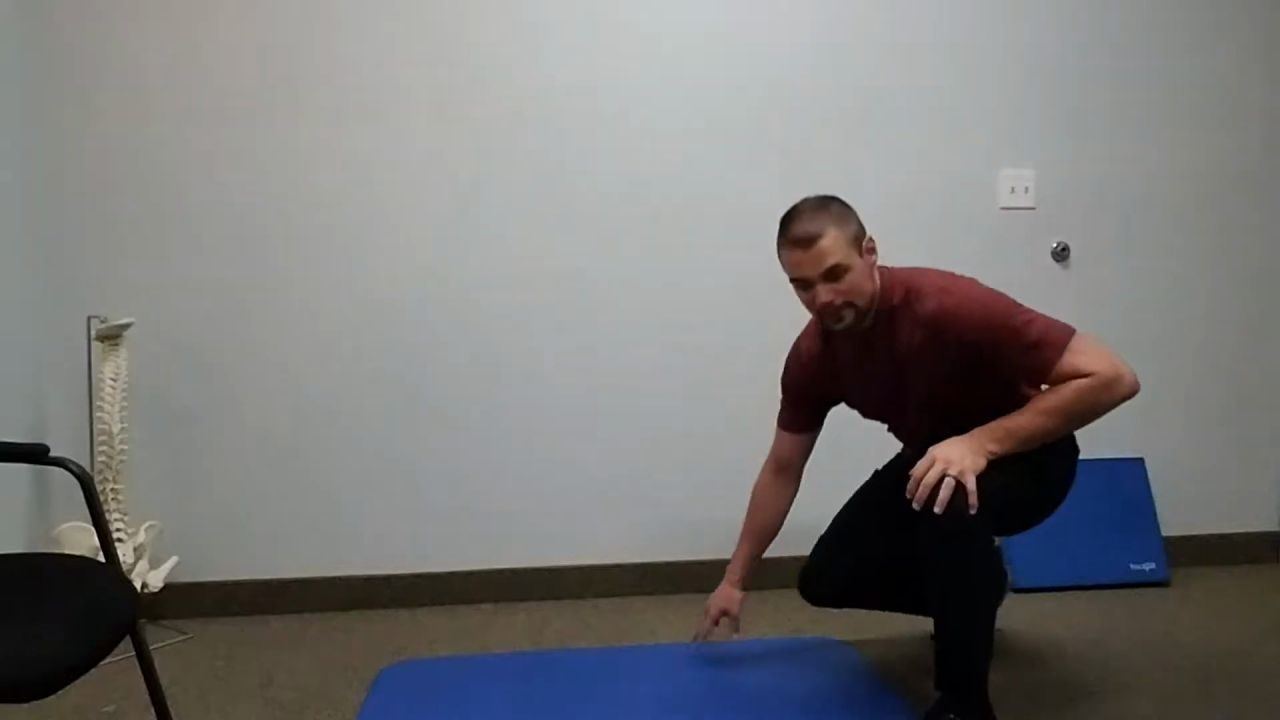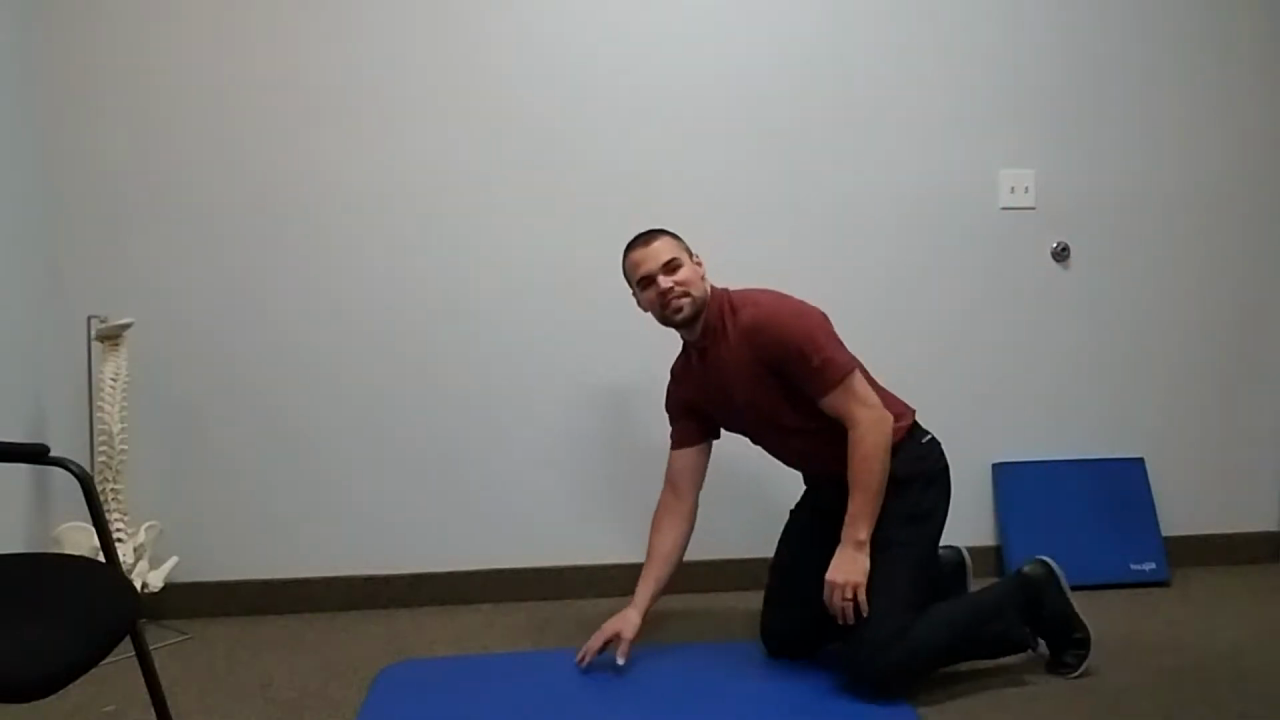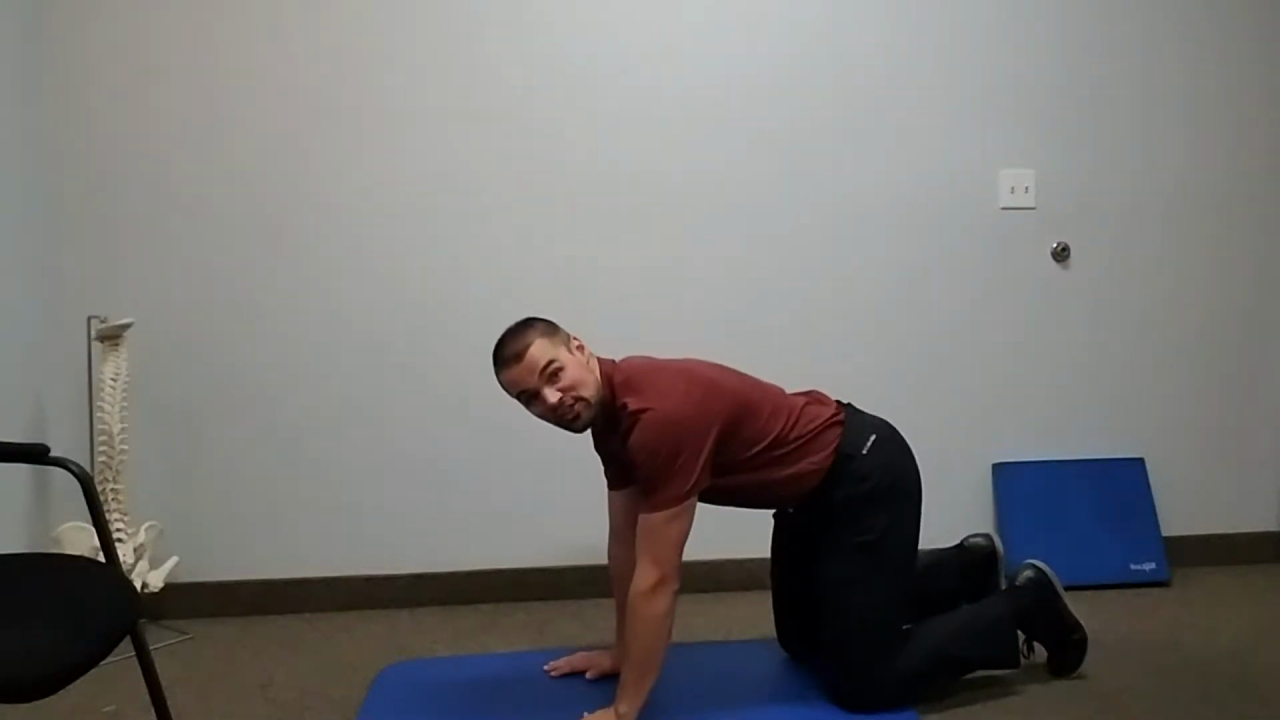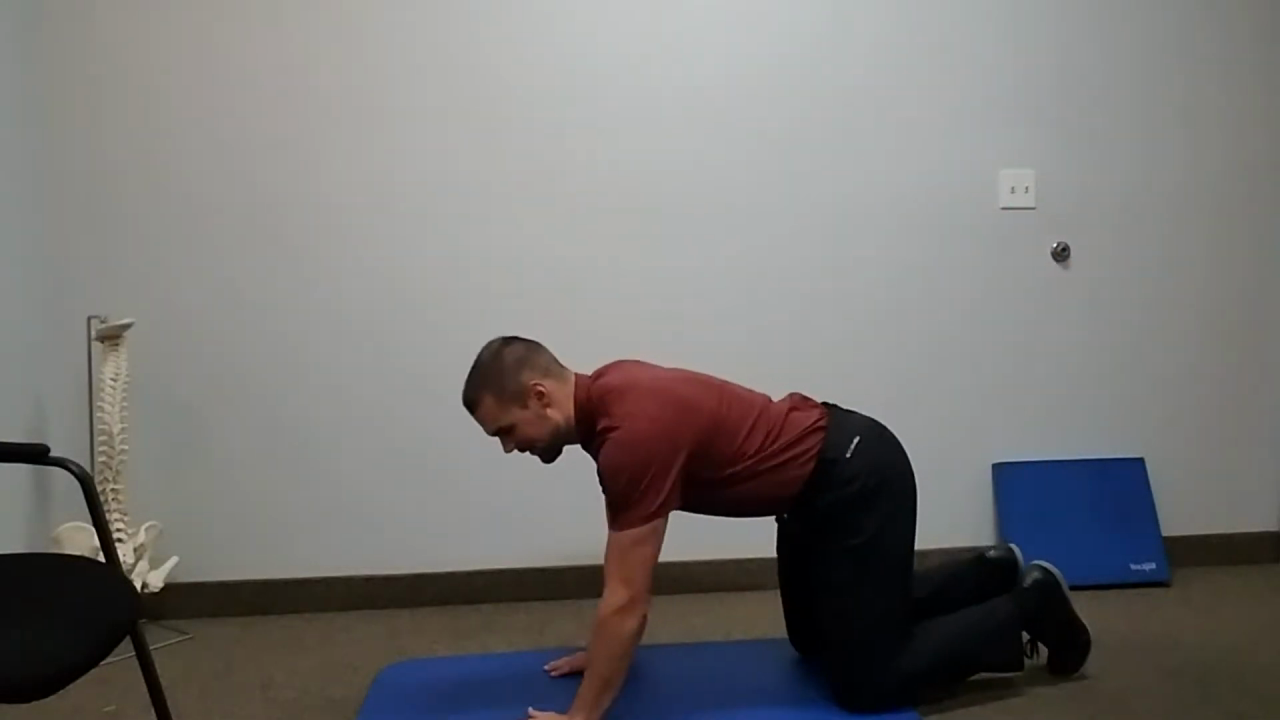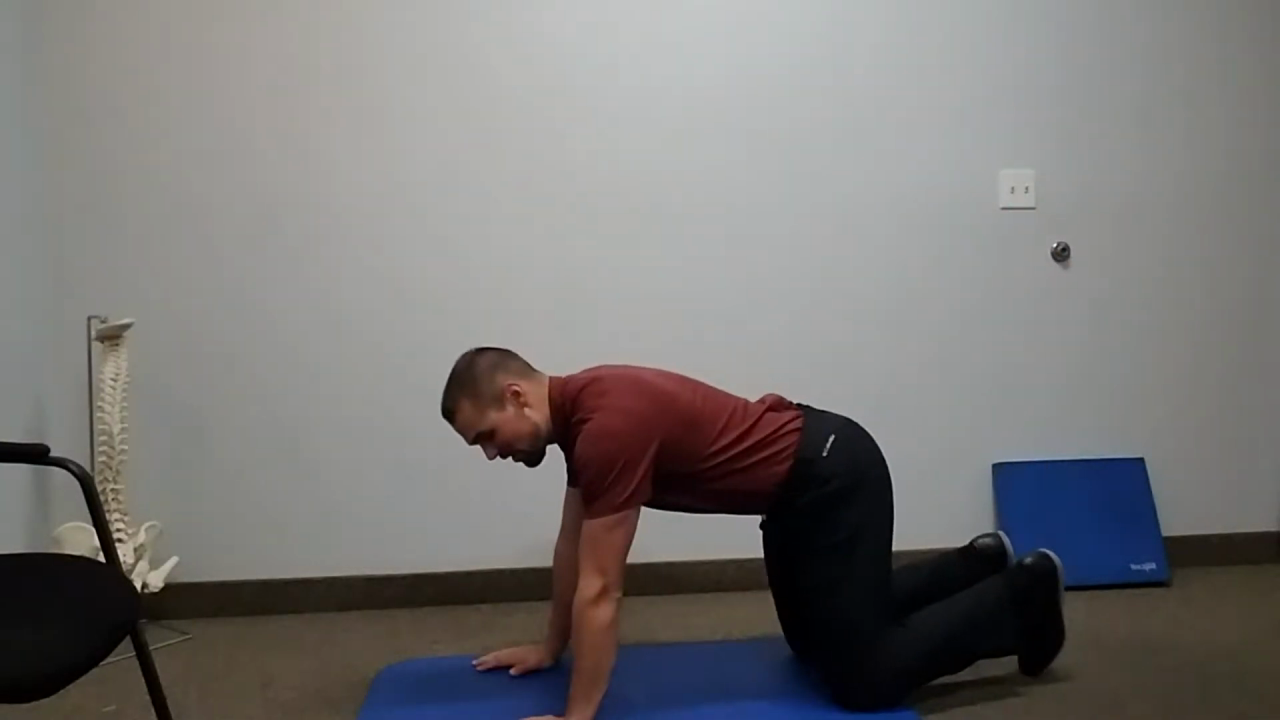
dt=1s
person 1, frame 1
left shoulder: (953, 309)
right shoulder: (812, 356)
left elbow: (1111, 377)
right elbow: (783, 470)
left wrist: (980, 442)
right wrist: (734, 579)
left hip: (1025, 451)
right hip: (931, 451)
left knee: (942, 509)
right knee: (827, 579)
right ankle: (972, 589)
person 1, frame 2
left shoulder: (770, 320)
right shoulder: (685, 382)
left elbow: (869, 418)
right elbow: (678, 498)
left wrist: (856, 545)
right wrist: (636, 608)
left hip: (899, 473)
right hip: (830, 485)
left knee: (875, 665)
right knee: (784, 638)
left ankle: (1029, 597)
right ankle: (932, 577)
person 1, frame 3
left shoulder: (660, 417)
right shoulder: (610, 410)
left elbow: (656, 581)
right elbow: (624, 544)
right wrist: (620, 651)
left hip: (864, 476)
right hip: (813, 484)
right knee: (803, 641)
left ankle: (1023, 606)
right ankle: (968, 569)
person 1, frame 4
left shoulder: (634, 432)
right shoulder: (605, 395)
left elbow: (626, 599)
right elbow: (626, 545)
right wrist: (611, 651)
left hip: (858, 479)
right hip: (818, 476)
right knee: (814, 641)
left ankle: (1028, 607)
right ankle: (988, 577)
person 1, frame 5
left shoulder: (607, 428)
right shoulder: (581, 408)
left elbow: (598, 590)
right elbow: (571, 547)
right wrist: (549, 647)
left hip: (834, 477)
right hip: (799, 478)
right knee: (815, 641)
left ankle: (1020, 594)
right ankle: (977, 567)
